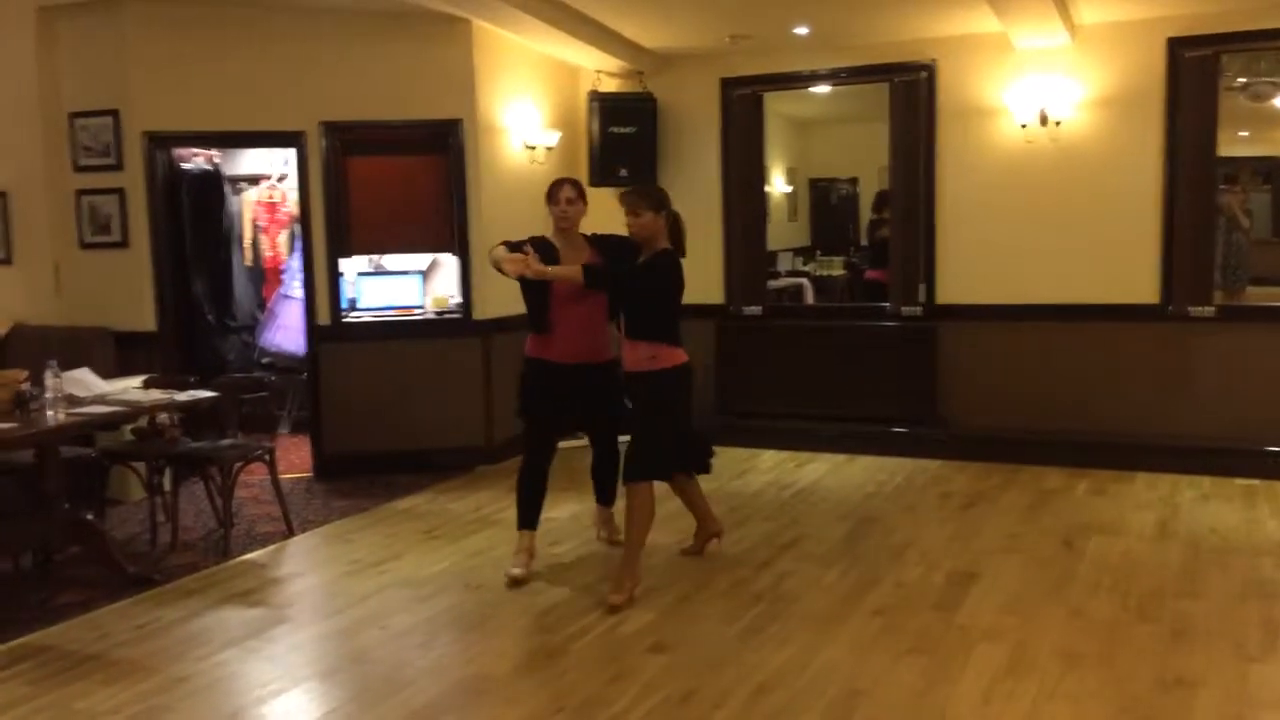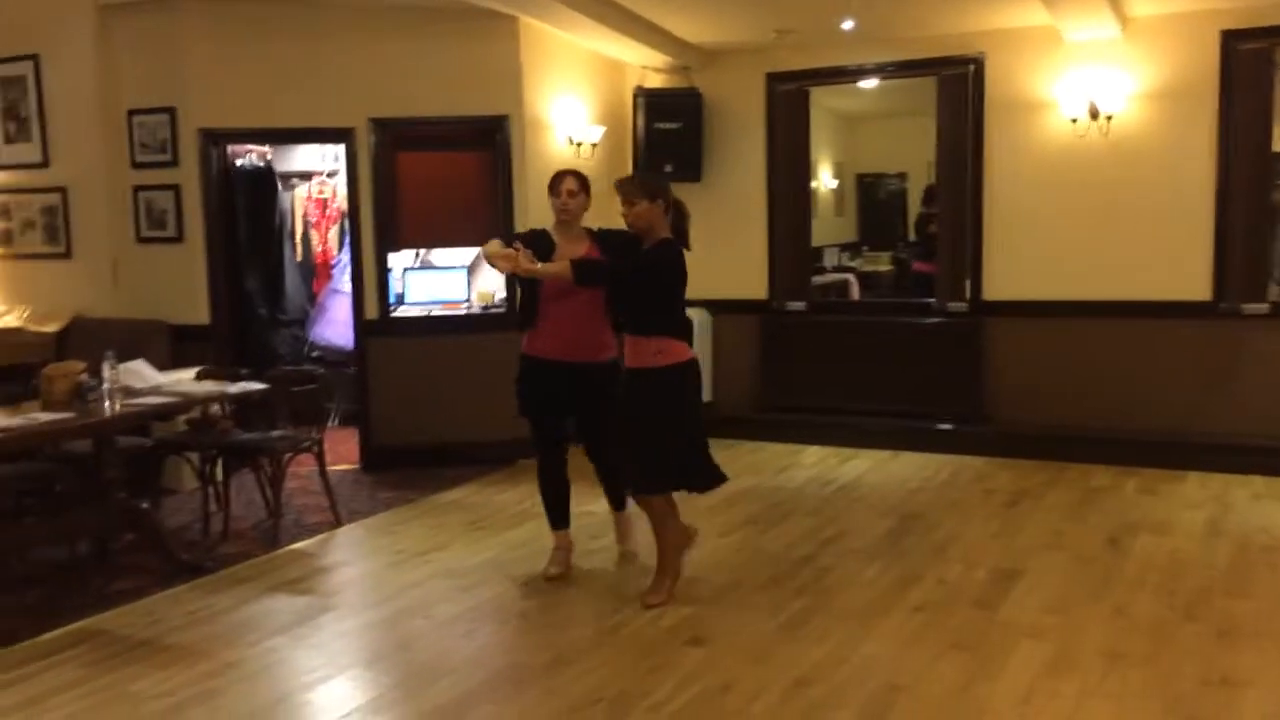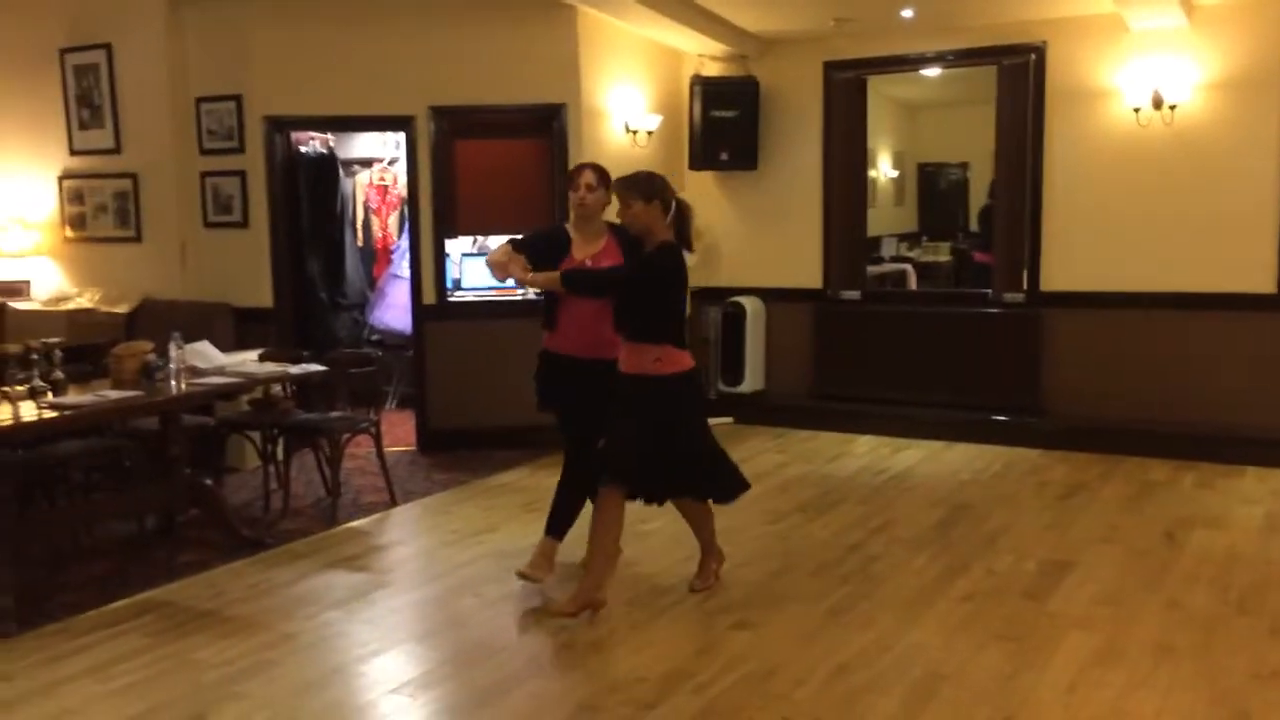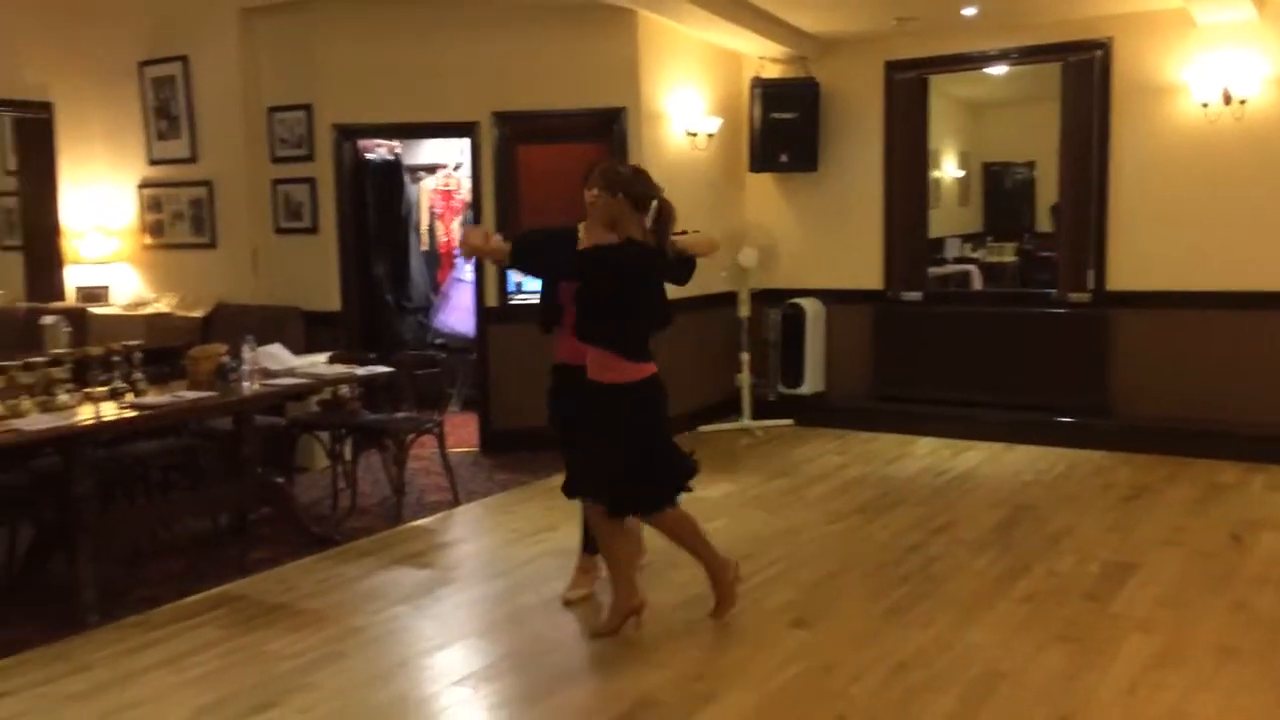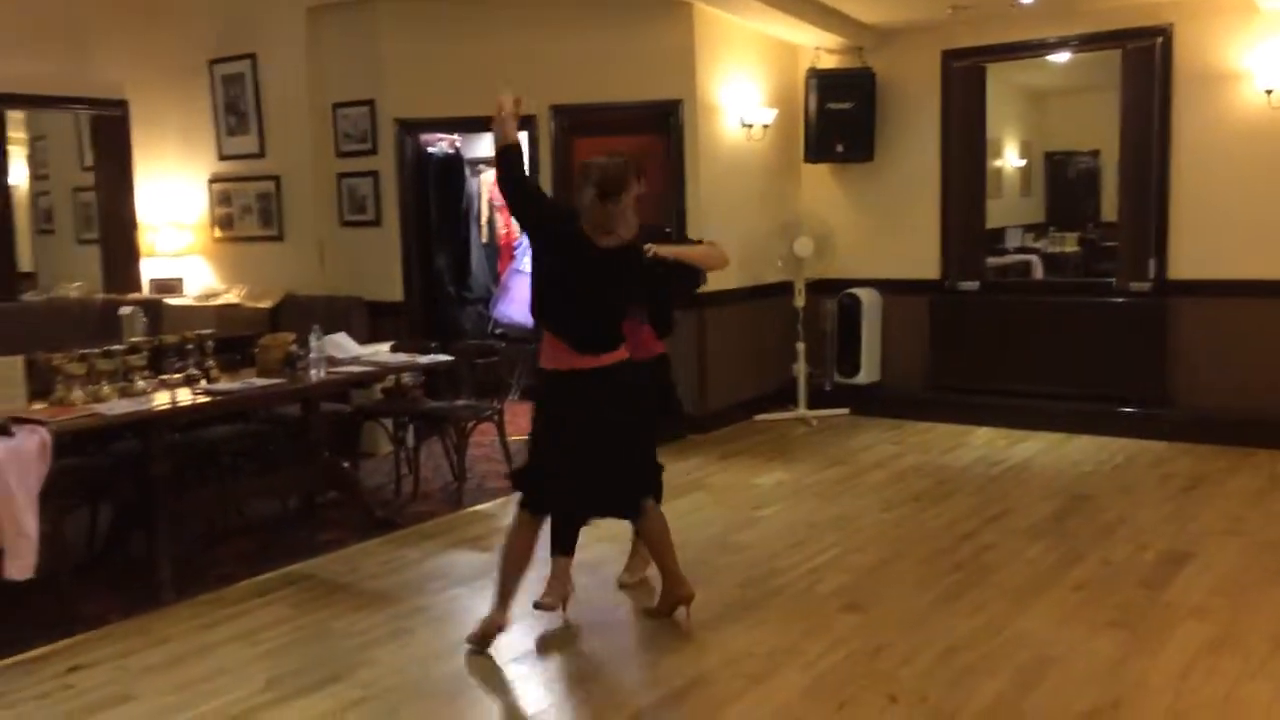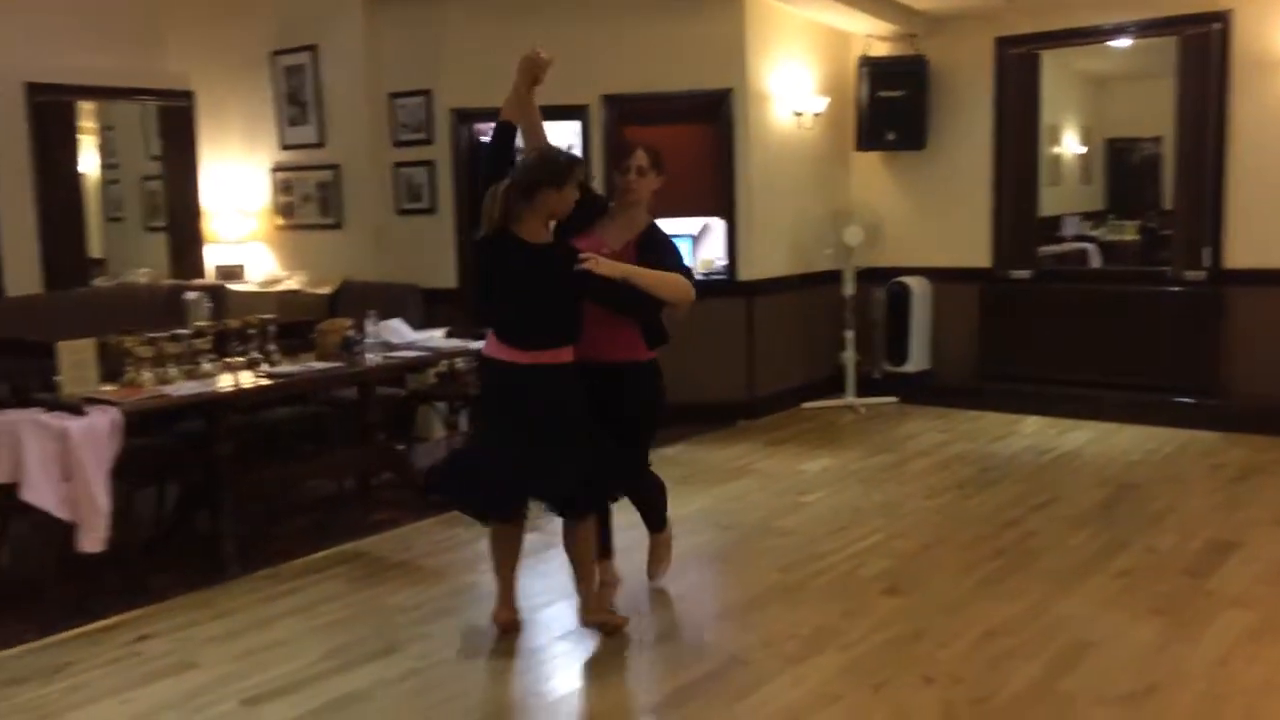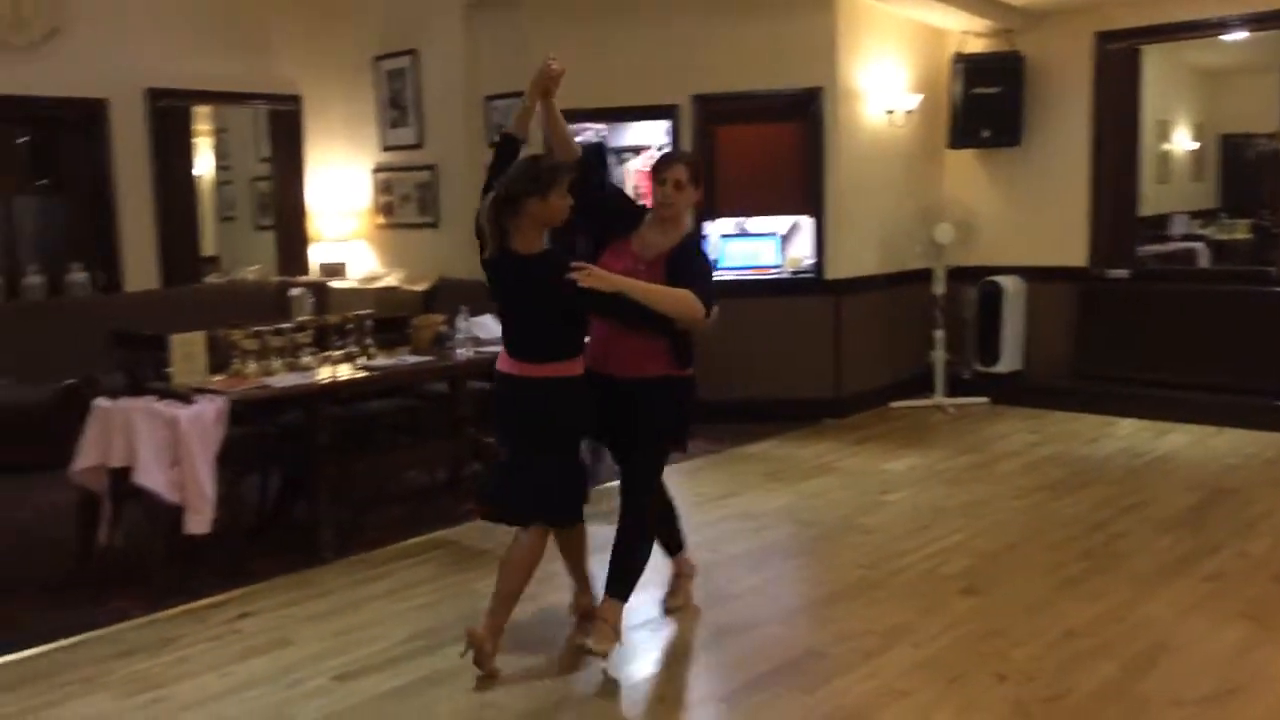
dt=0.3s
person 1, frame 1
left shoulder: (664, 266)
right shoulder: (642, 259)
left elbow: (609, 278)
left wrist: (545, 272)
left hip: (663, 375)
right hip: (643, 374)
left knee: (640, 470)
right knee: (668, 459)
left ankle: (629, 572)
right ankle: (708, 522)
person 1, frame 2
left shoulder: (665, 256)
right shoulder: (643, 252)
left elbow: (602, 273)
left wrist: (536, 270)
left hip: (669, 374)
right hip: (639, 374)
left knee: (655, 477)
right knee: (640, 475)
left ankle: (668, 566)
right ankle: (679, 532)
person 1, frame 3
left shoulder: (663, 261)
right shoulder: (650, 257)
left elbow: (599, 282)
left wrist: (531, 279)
left hip: (668, 384)
right hip: (636, 382)
left knee: (680, 482)
right knee: (611, 483)
left ankle: (711, 554)
right ankle: (593, 585)
person 1, frame 4
left shoulder: (619, 258)
right shoulder: (644, 254)
right elbow: (657, 314)
left hip: (624, 394)
right hip: (618, 389)
left knee: (649, 499)
right knee: (597, 501)
left ankle: (719, 567)
right ankle: (625, 596)
person 1, frame 5
left shoulder: (557, 235)
right shoulder: (630, 257)
left elbow: (516, 184)
left wrist: (506, 121)
left hip: (565, 386)
right hip: (613, 381)
left knee: (538, 498)
right knee: (634, 488)
left ankle: (499, 611)
right ankle: (675, 583)
person 1, frame 6
left shoulder: (491, 240)
right shoulder: (564, 263)
left elbow: (499, 150)
right elbow: (614, 295)
left wrist: (521, 86)
left hip: (498, 379)
right hip: (549, 384)
left knee: (505, 496)
right knee: (579, 491)
left ankle: (506, 602)
right ankle: (593, 601)
person 1, frame 7
left shoulder: (496, 246)
right shoulder: (557, 270)
left elbow: (504, 158)
right elbow: (626, 308)
left wrist: (534, 95)
left hip: (514, 387)
right hip: (554, 393)
left knee: (561, 497)
right knee: (538, 512)
left ankle: (584, 595)
right ankle: (489, 628)
person 2, frame 1
left shoulder: (605, 248)
right shoulder: (537, 249)
right elbow: (500, 251)
right wrist: (506, 261)
left hip: (599, 366)
right hip: (548, 367)
left knee: (607, 444)
right knee: (537, 452)
left ankle: (605, 516)
right ankle: (524, 545)
person 2, frame 2
left shoulder: (607, 244)
right shoulder: (535, 242)
right elbow: (494, 248)
right wrist: (498, 255)
left hip: (595, 366)
right hip: (543, 366)
left knee: (600, 448)
right knee: (549, 454)
left ankle: (621, 520)
right ankle: (561, 541)
person 2, frame 3
left shoulder: (627, 240)
right shoulder: (552, 239)
right elbow: (509, 253)
right wrist: (502, 260)
left hip: (607, 366)
right hip: (561, 363)
left knee: (579, 455)
right knee: (583, 451)
left ankle: (548, 549)
person 2, frame 4
right shoulder: (560, 241)
left elbow: (708, 244)
right elbow: (501, 249)
left wrist: (680, 245)
right wrist: (475, 242)
right hip: (571, 370)
right knee: (578, 460)
left ankle: (588, 563)
person 2, frame 5
left shoulder: (652, 248)
left elbow: (718, 258)
left wrist: (668, 252)
left hip: (641, 370)
left ankle: (642, 550)
right ankle: (561, 573)
person 2, frame 6
left shoulder: (655, 244)
right shoulder: (585, 213)
left elbow: (683, 293)
right elbow: (541, 152)
left wrist: (617, 269)
left hip: (628, 374)
right hip: (573, 368)
left knee: (628, 470)
left ankle: (660, 530)
right ankle: (603, 569)
person 2, frame 7
left shoulder: (688, 256)
right shoulder: (624, 219)
left elbow: (694, 310)
right elbow: (575, 162)
left wrist: (618, 283)
right wrist: (548, 104)
left hip: (657, 387)
right hip: (606, 377)
left knee: (638, 487)
right knee: (643, 481)
left ankle: (610, 611)
right ankle: (680, 564)
